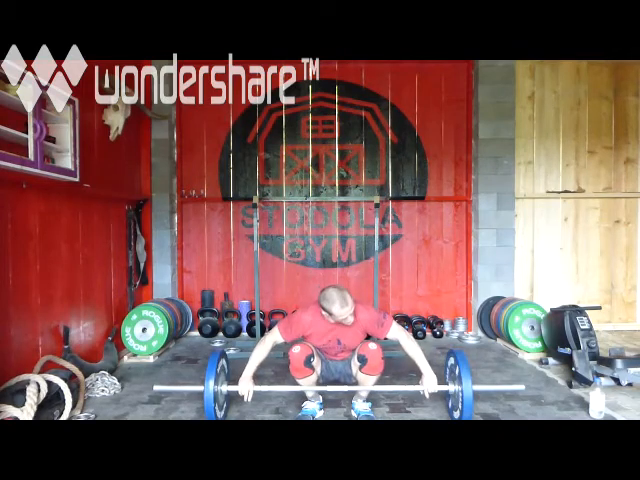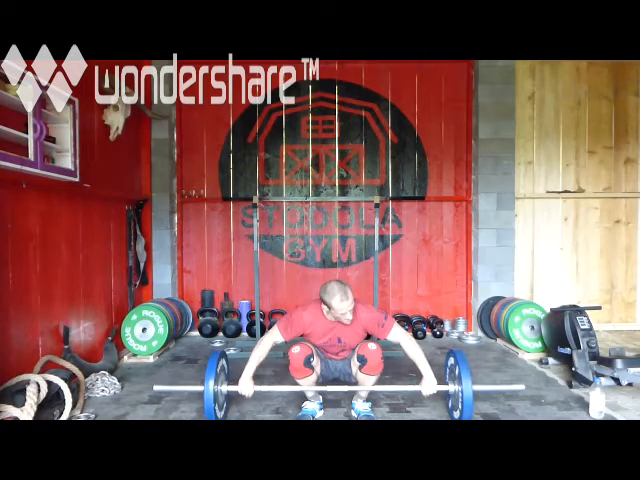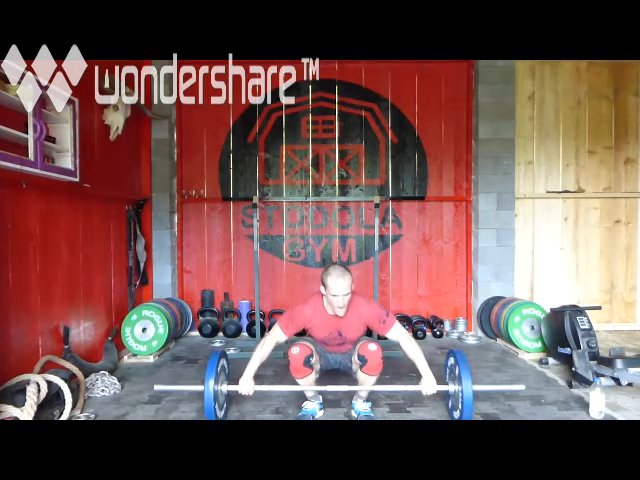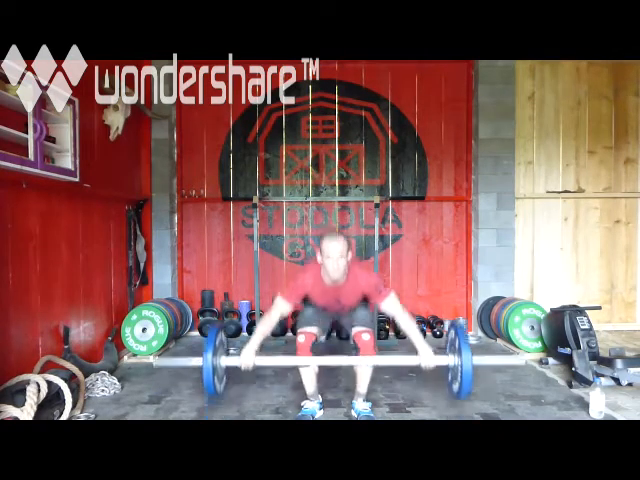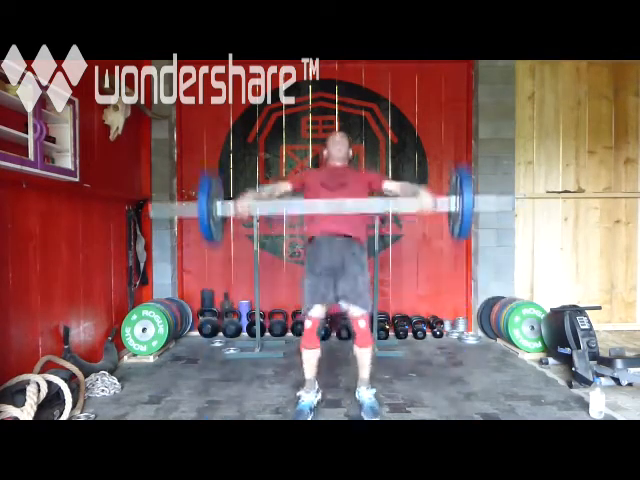
dt=0.5s
person 1, frame 1
left shoulder: (364, 314)
right shoulder: (306, 317)
left elbow: (403, 335)
right elbow: (269, 339)
left wrist: (427, 372)
right wrist: (246, 376)
left hip: (353, 365)
right hip: (320, 365)
left knee: (373, 351)
right knee: (298, 352)
left ankle: (361, 401)
right ankle: (312, 401)
person 1, frame 2
left shoulder: (365, 313)
right shoulder: (305, 315)
left elbow: (404, 338)
right elbow: (268, 339)
left wrist: (428, 375)
right wrist: (247, 376)
left hip: (352, 364)
right hip: (320, 364)
left knee: (372, 350)
right knee: (297, 353)
left ankle: (360, 402)
right ankle: (312, 402)
person 1, frame 3
left shoulder: (366, 308)
right shoulder: (306, 310)
left elbow: (404, 337)
right elbow: (271, 339)
left wrist: (426, 375)
right wrist: (248, 375)
left hip: (352, 354)
right hip: (320, 353)
left knee: (373, 352)
right knee: (297, 354)
left ankle: (360, 401)
right ankle: (313, 401)
person 1, frame 4
left shoulder: (364, 277)
right shoulder: (307, 277)
left elbow: (398, 310)
right elbow: (275, 311)
left wrist: (423, 348)
right wrist: (250, 348)
left hip: (356, 306)
right hip: (317, 306)
left knee: (365, 341)
right knee: (304, 341)
left ankle: (360, 402)
right ankle: (312, 402)
person 1, frame 5
left shoulder: (364, 176)
right shoulder: (310, 176)
left elbow: (396, 187)
right elbow: (278, 188)
left wrist: (421, 192)
right wrist: (251, 196)
left hip: (351, 250)
right hip: (319, 250)
left knee: (360, 321)
right knee: (312, 321)
left ankle: (365, 391)
right ankle: (310, 392)
